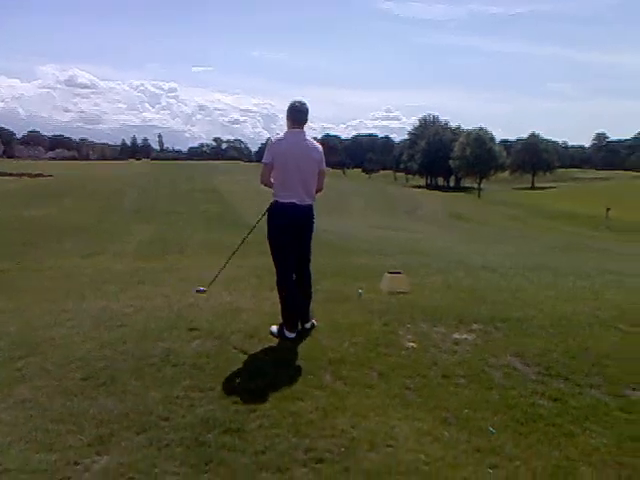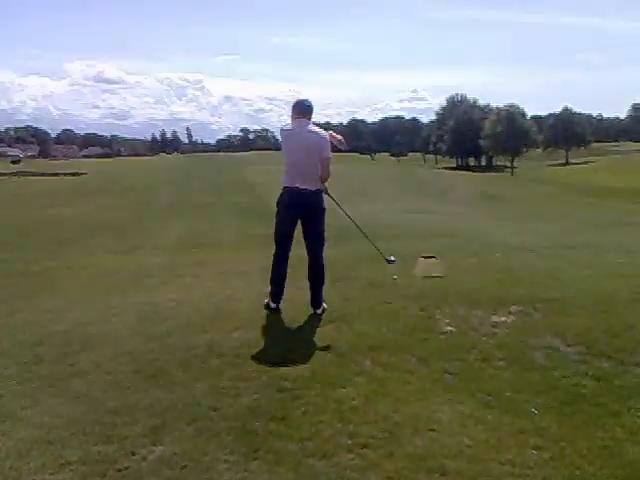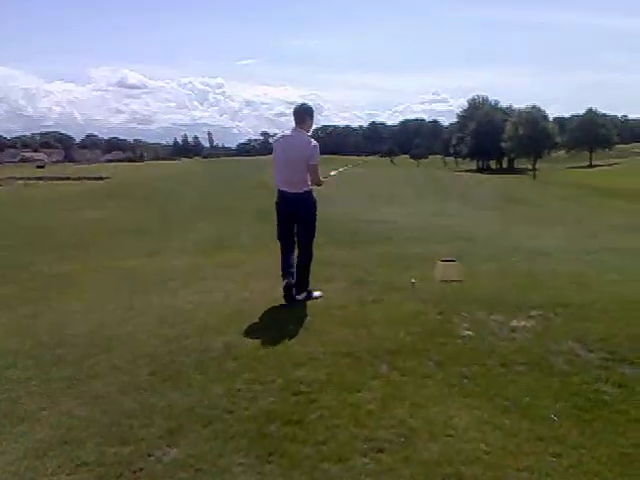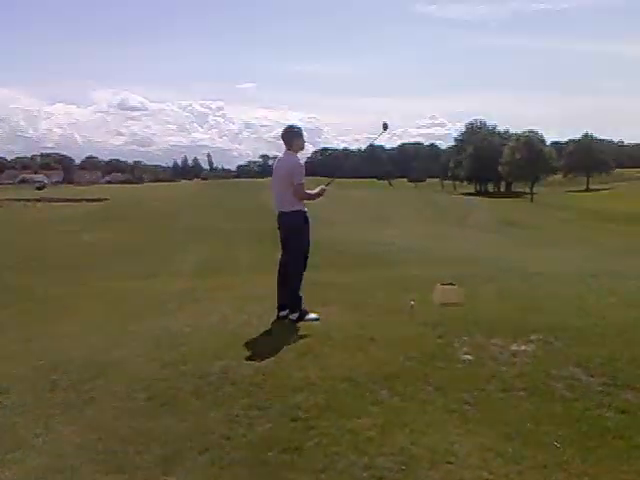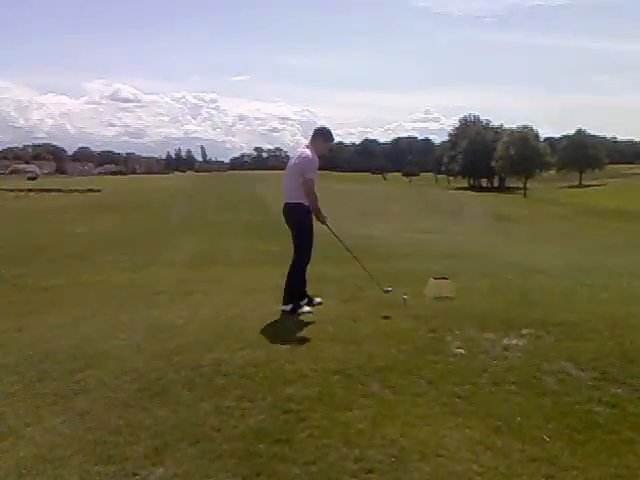
dt=1s
person 1, frame 1
left shoulder: (275, 143)
right shoulder: (316, 148)
left elbow: (265, 179)
right elbow: (320, 186)
left hip: (281, 211)
right hip: (306, 212)
left knee: (284, 270)
right knee: (303, 267)
left ankle: (290, 326)
right ankle: (305, 320)
person 1, frame 2
left shoulder: (285, 132)
right shoulder: (321, 136)
right elbow: (326, 173)
left hip: (289, 196)
right hip: (313, 198)
left knee: (281, 248)
right knee: (315, 252)
left ankle: (275, 299)
right ankle: (317, 303)
person 1, frame 3
left shoulder: (278, 141)
right shoulder: (311, 144)
left elbow: (280, 169)
right elbow: (314, 178)
right wrist: (319, 181)
left hip: (283, 198)
right hip: (303, 199)
left knee: (286, 243)
right knee: (305, 246)
left ankle: (288, 279)
right ankle: (301, 290)
person 1, frame 4
left shoulder: (279, 161)
right shoulder: (296, 163)
right elbow: (300, 194)
left wrist: (311, 195)
right wrist: (317, 192)
left hip: (283, 215)
right hip: (296, 217)
left knee: (287, 261)
right knee: (298, 263)
left ankle: (283, 307)
right ankle: (294, 310)
person 1, frame 5
left shoulder: (300, 154)
right shoulder: (310, 158)
right elbow: (309, 191)
left wrist: (313, 210)
right wrist: (319, 213)
left hip: (291, 207)
right hip: (299, 209)
left knee: (302, 253)
right knee: (302, 255)
left ankle: (301, 295)
right ankle: (289, 301)
